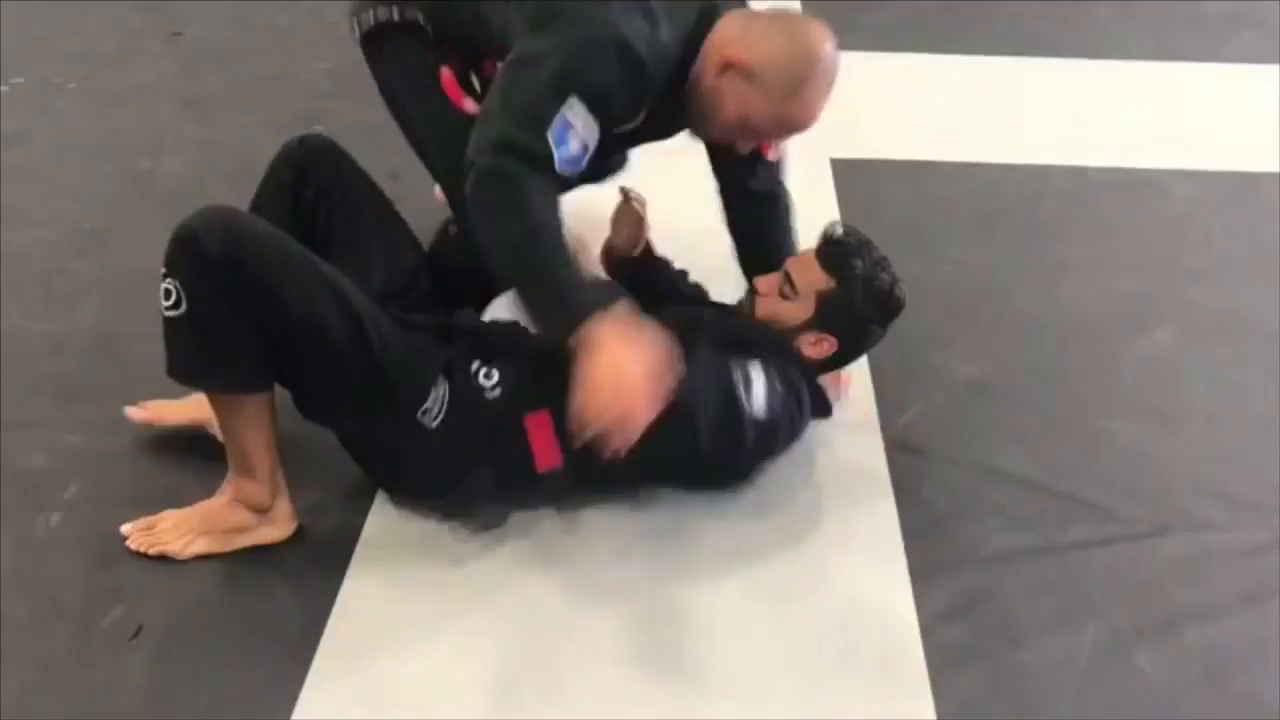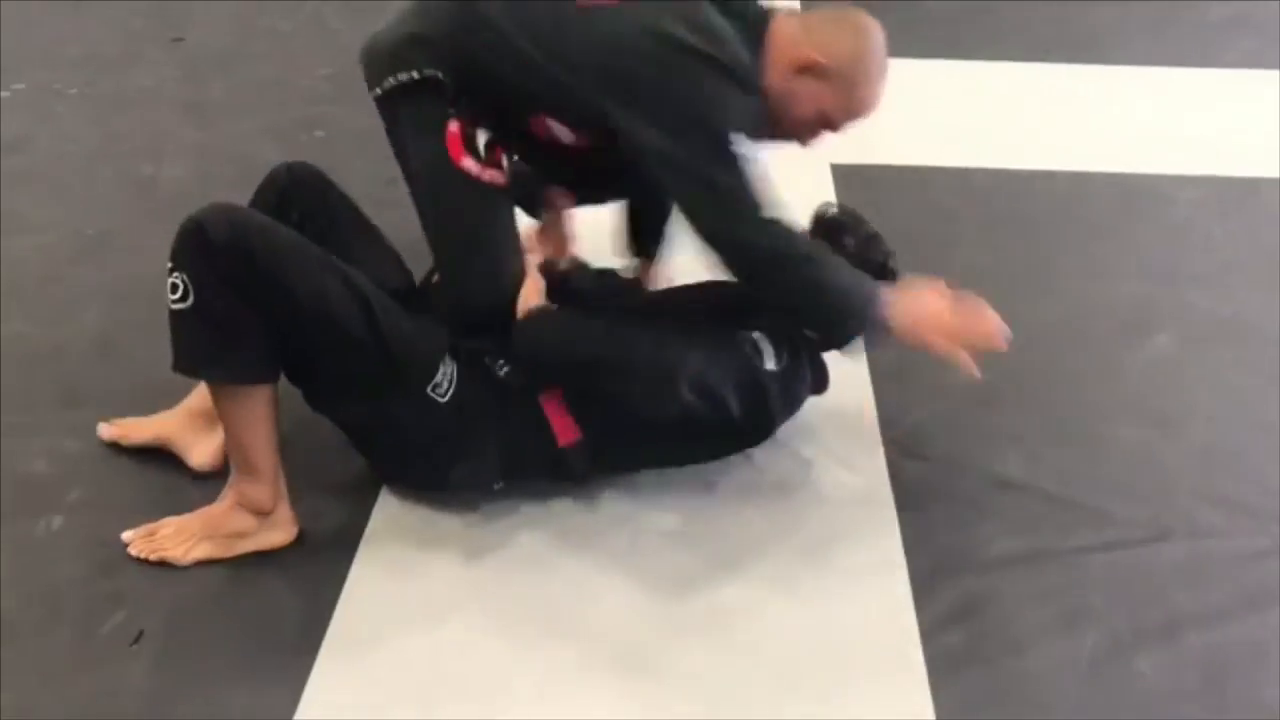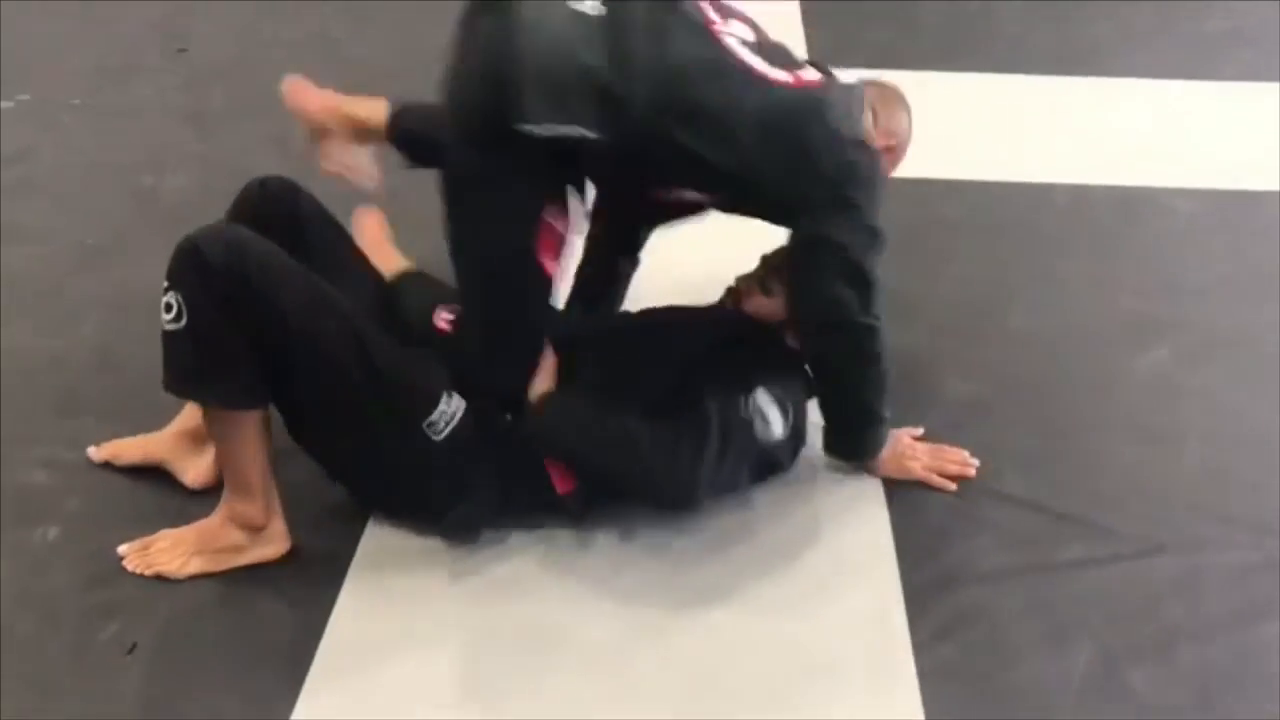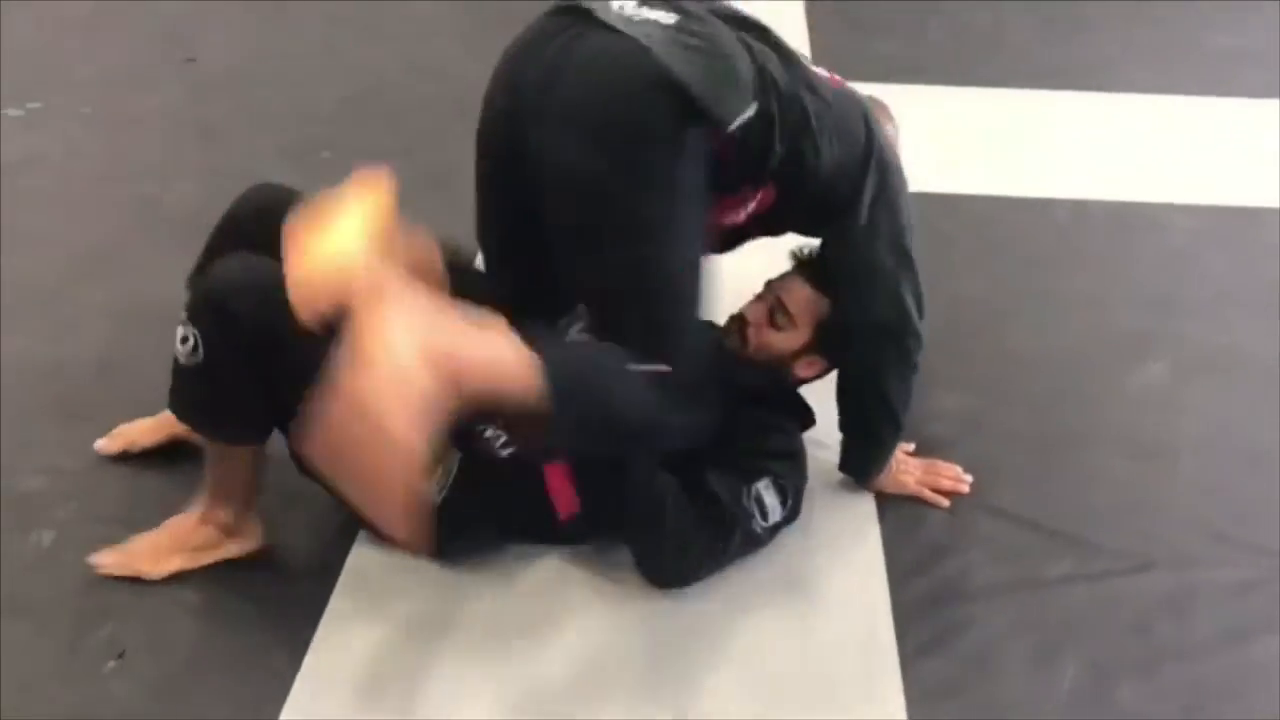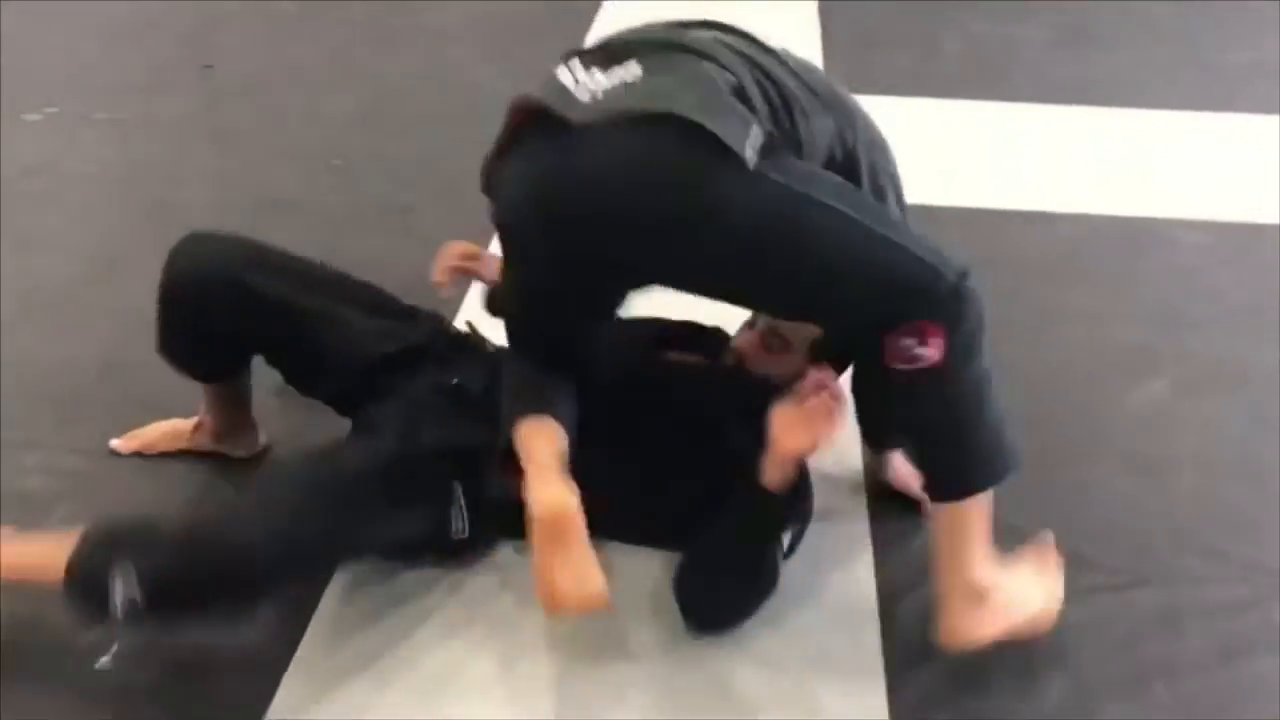
dt=0.2s
person 1, frame 1
left shoulder: (766, 401)
right shoulder: (746, 338)
right wrist: (631, 249)
left hip: (447, 422)
right hip: (460, 343)
left knee: (209, 242)
right knee: (311, 164)
left ankle: (255, 501)
right ankle: (235, 394)
person 1, frame 2
left shoulder: (765, 366)
right shoulder: (746, 318)
left elbow: (646, 374)
left wrist: (532, 305)
right wrist: (559, 267)
left hip: (459, 410)
right hip: (464, 341)
left knee: (219, 242)
right knee: (297, 188)
left ankle: (257, 504)
right ankle: (217, 410)
person 1, frame 3
left shoulder: (767, 407)
right shoulder: (707, 331)
left elbow: (665, 471)
left wrist: (536, 386)
left hip: (446, 448)
right hip: (463, 367)
left knee: (213, 261)
right knee: (274, 201)
left ankle: (248, 522)
right ankle: (206, 430)
person 1, frame 4
left shoulder: (767, 455)
right shoulder: (708, 349)
left elbow: (677, 552)
left hip: (450, 477)
left knee: (238, 297)
right knee: (263, 217)
left ankle: (223, 520)
right ankle: (205, 414)
person 1, frame 5
left shoulder: (743, 460)
right shoulder: (696, 346)
left elbow: (713, 601)
left wrist: (779, 473)
right wrist: (511, 277)
left hip: (451, 485)
right hip: (450, 371)
left knee: (234, 550)
right knee: (205, 270)
right ankle: (229, 426)
person 2, frame 1
left shoulder: (741, 44)
right shoulder: (604, 46)
left elbow: (754, 185)
right elbow: (503, 177)
right wrist: (595, 327)
right knee: (486, 199)
person 2, frame 2
right shoulder: (696, 75)
right elbow: (748, 240)
left wrist: (643, 266)
right wrist: (888, 309)
right hip: (430, 68)
right knee: (489, 295)
person 2, frame 3
right shoulder: (843, 162)
left elbow: (630, 207)
right elbow: (840, 315)
left wrist: (583, 321)
right wrist: (866, 443)
right hip: (540, 89)
right knee: (502, 370)
left ankle: (360, 117)
person 2, frame 4
right shoulder: (864, 152)
right elbow: (883, 321)
right wrist: (868, 458)
right hip: (638, 96)
left knee: (533, 301)
right knee: (667, 406)
person 2, frame 5
right shoulder: (839, 126)
right wrist: (893, 442)
right hip: (680, 157)
left knee: (548, 344)
right knee: (932, 305)
left ankle: (548, 494)
